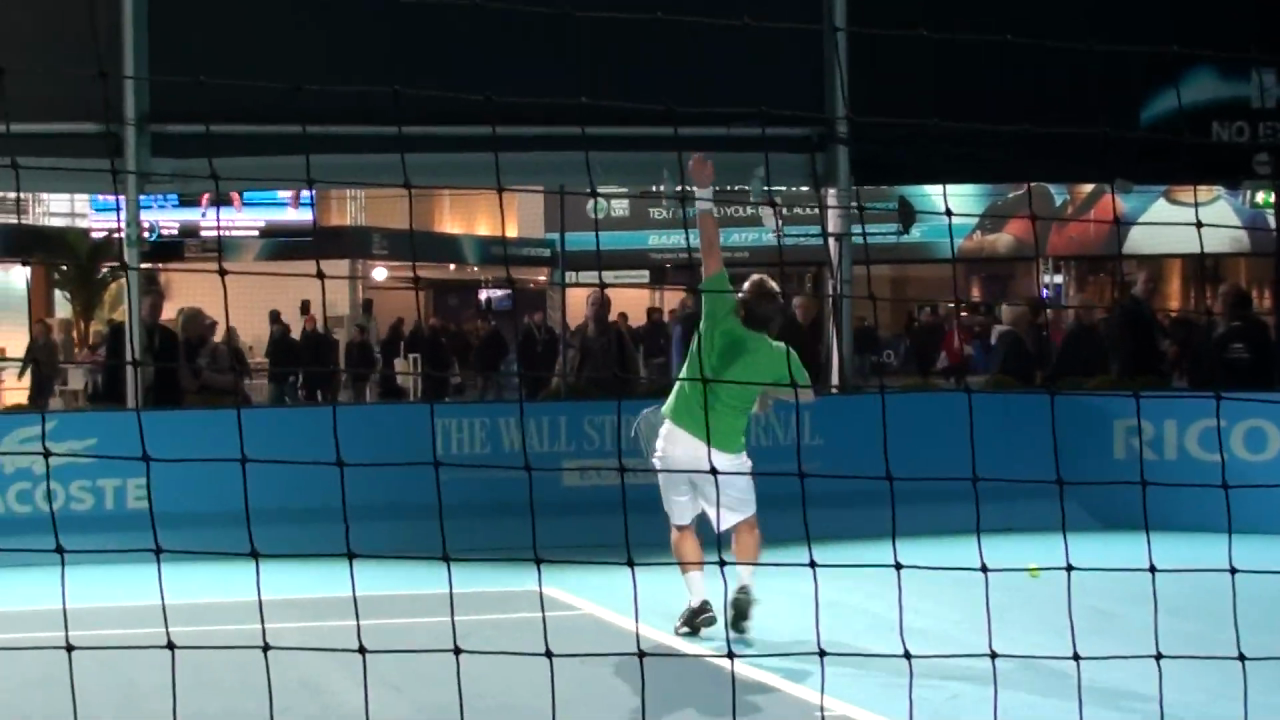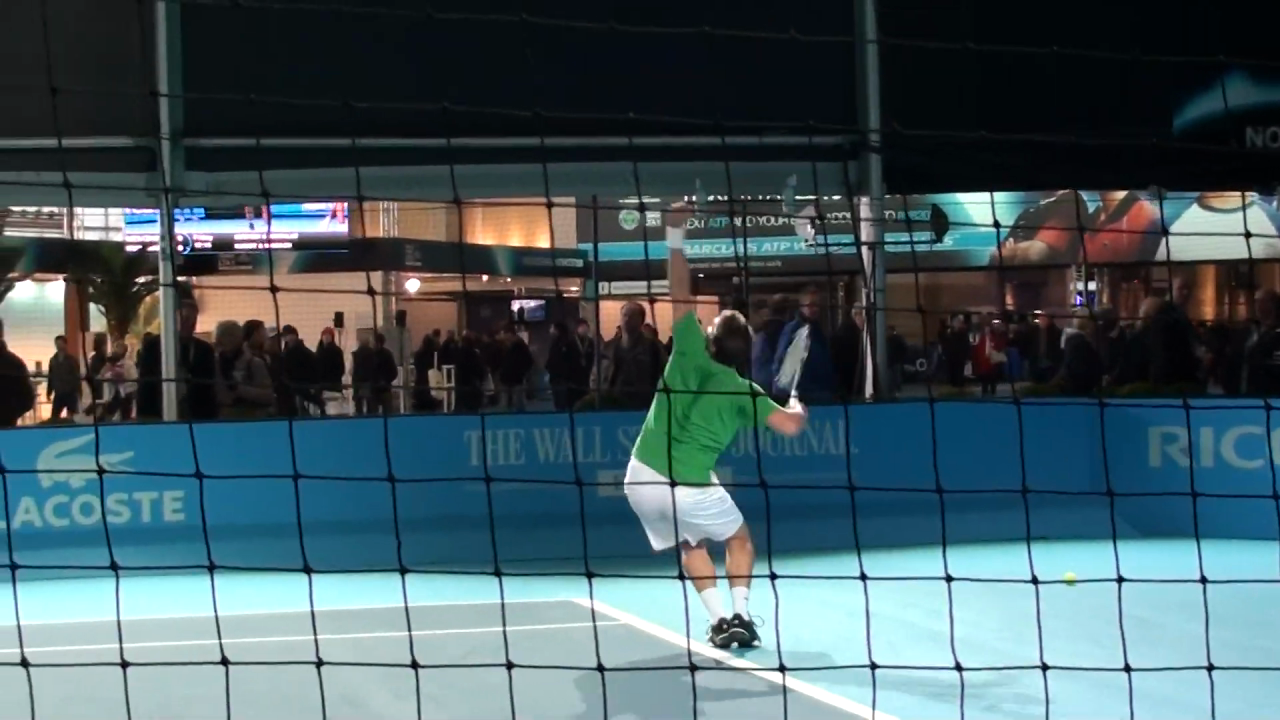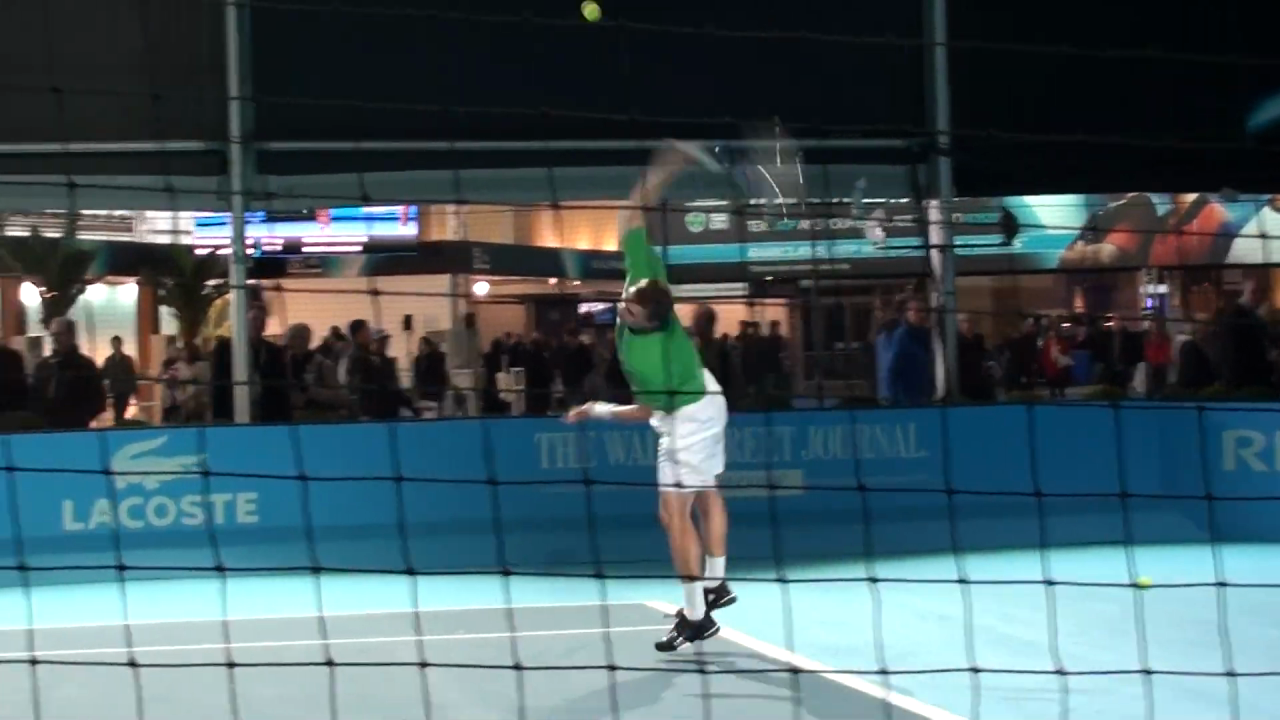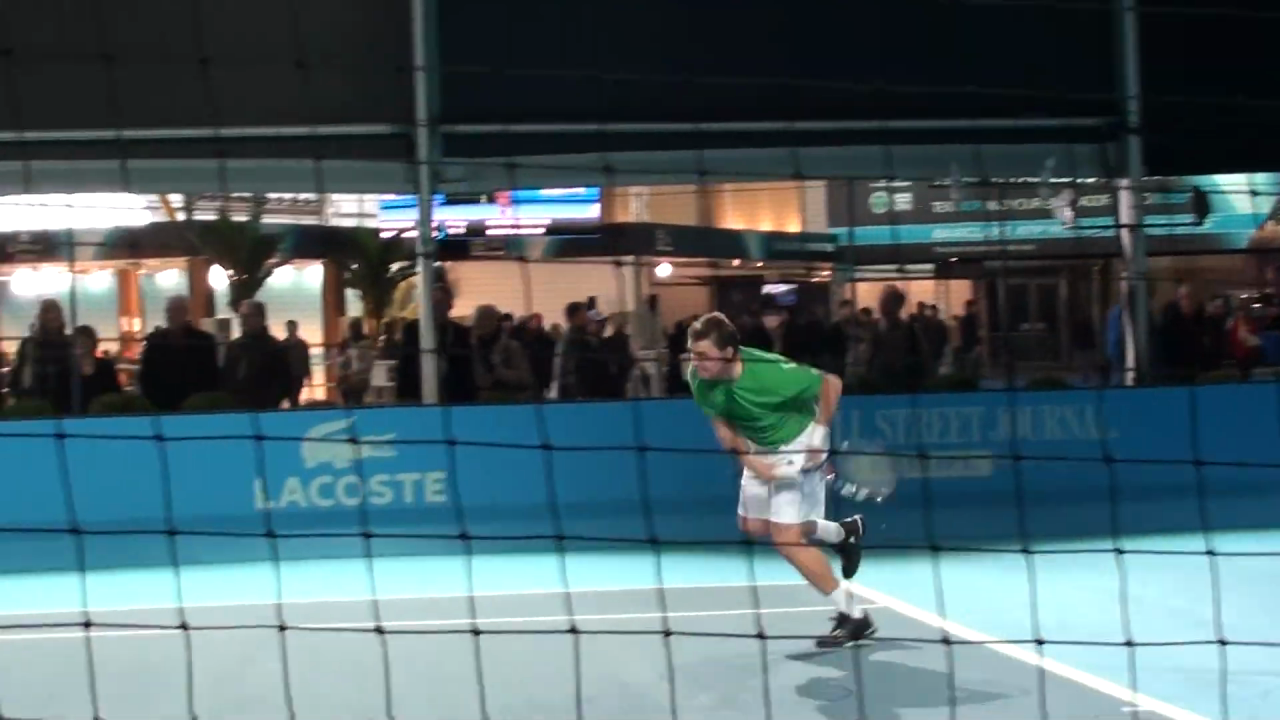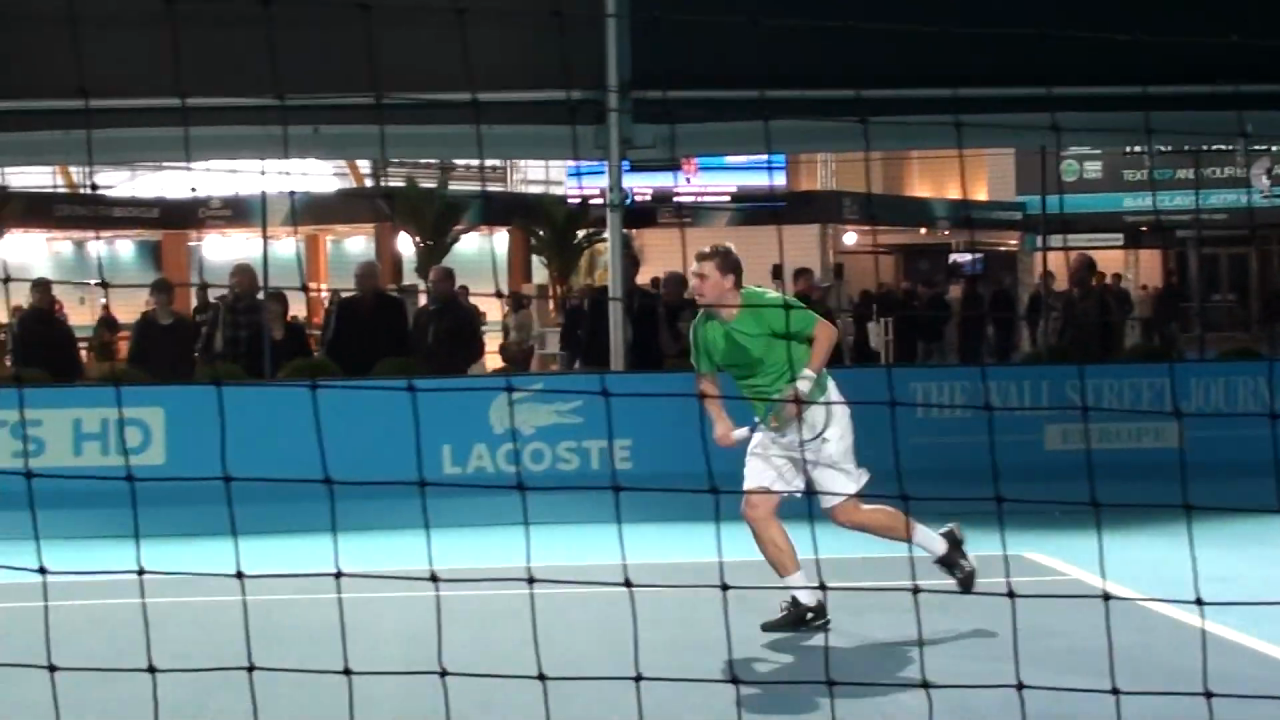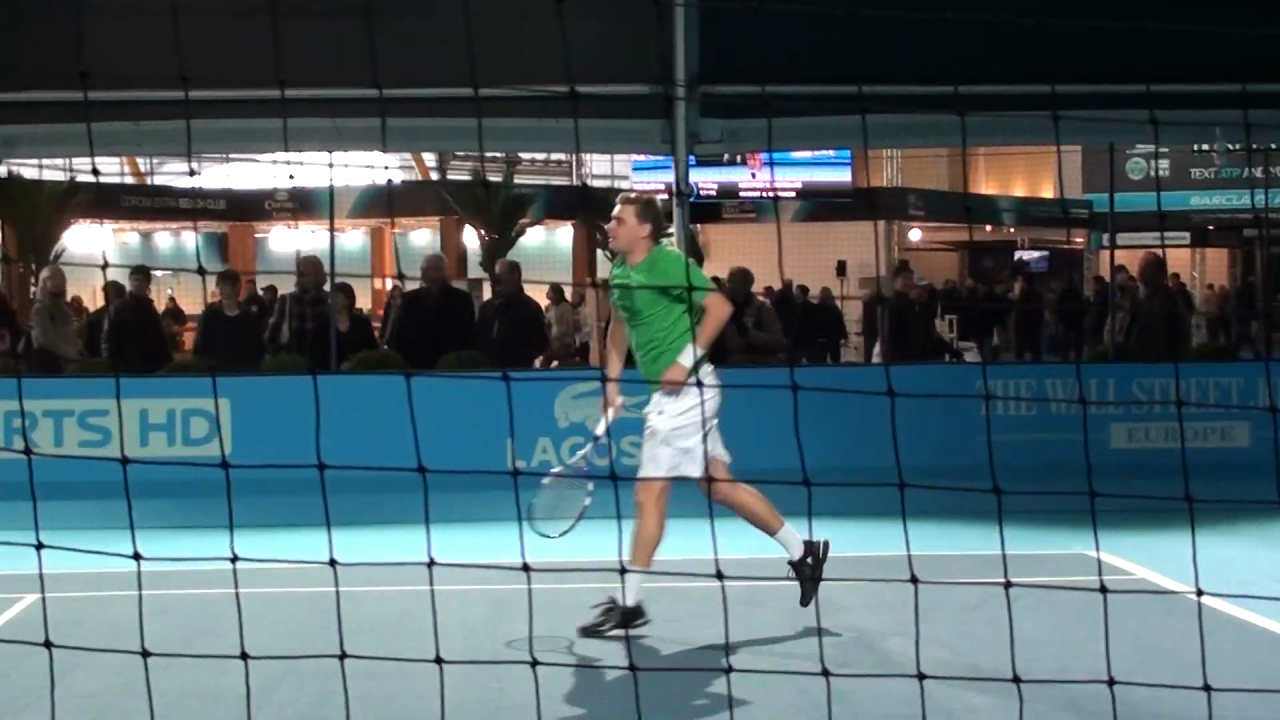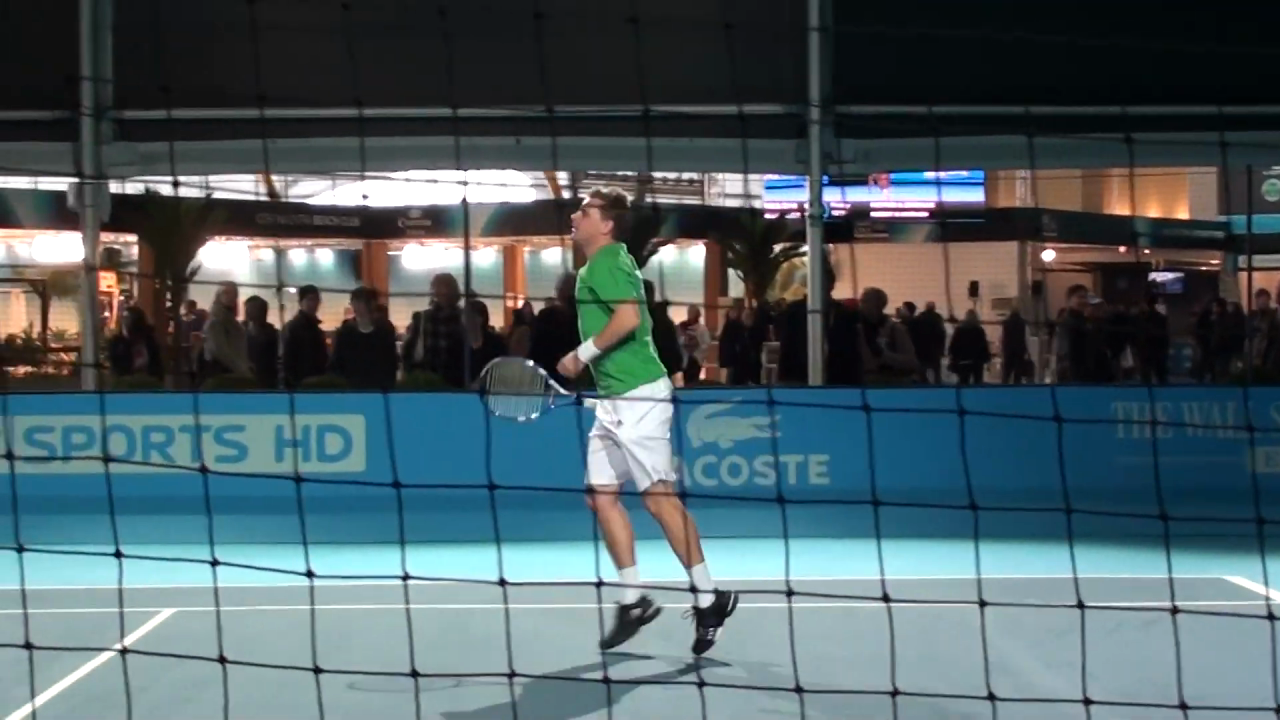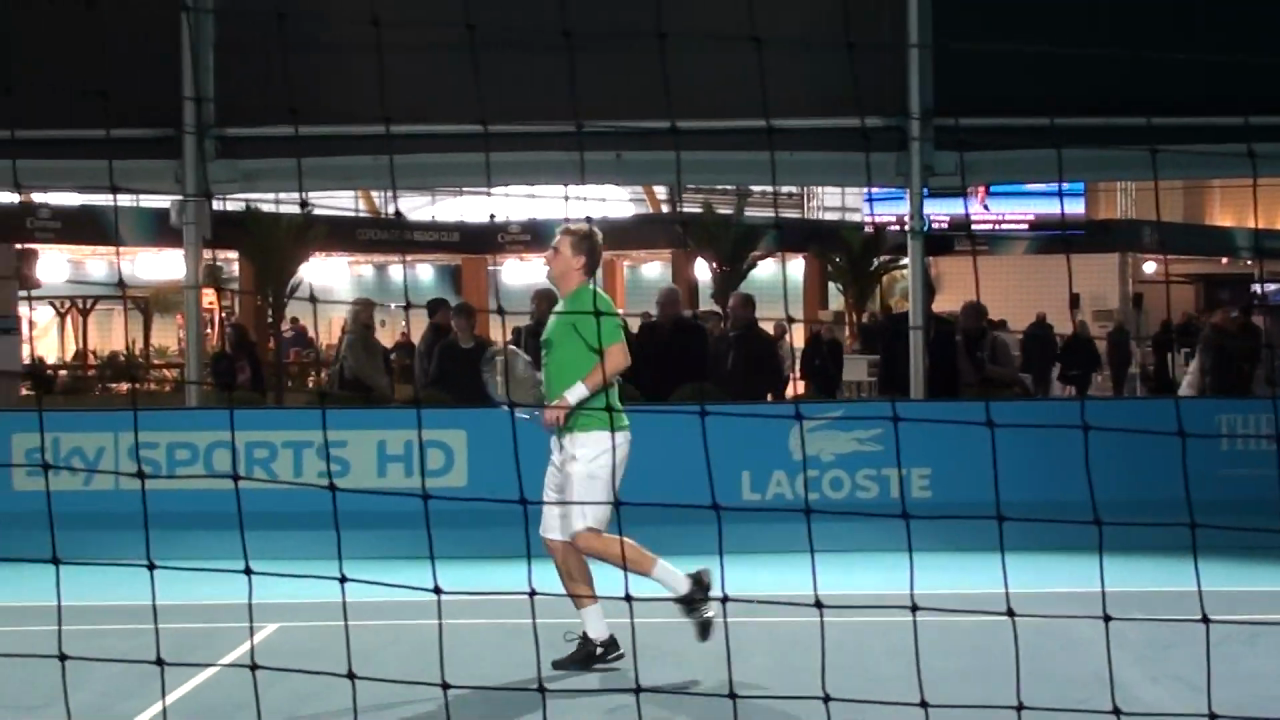
dt=0.3s
person 1, frame 1
left shoulder: (720, 316)
right shoulder: (778, 355)
left elbow: (710, 252)
right elbow: (807, 394)
left wrist: (704, 193)
left hip: (676, 442)
right hip: (724, 454)
left knee: (682, 526)
right knee: (746, 526)
left ankle: (697, 603)
right ankle: (742, 590)
person 1, frame 2
left shoulder: (692, 356)
right shoulder: (743, 393)
left elbow: (678, 297)
right elbow: (791, 425)
left wrist: (675, 233)
right wrist: (796, 409)
left hip: (640, 481)
right hip: (689, 491)
left knee: (692, 546)
right knee: (735, 539)
left ankle: (719, 619)
right ankle: (740, 616)
person 1, frame 3
left shoulder: (641, 354)
right shoulder: (645, 283)
left elbow: (647, 411)
right elbow: (632, 223)
left wrist: (597, 411)
right wrist: (660, 172)
left hip: (690, 416)
right hip: (704, 404)
left knee: (673, 511)
right knee: (707, 494)
left ankle: (696, 616)
right ankle: (714, 585)
person 1, frame 4
left shoulder: (771, 371)
right shoulder: (697, 376)
left elbow: (832, 385)
right elbow: (722, 427)
left wrist: (817, 438)
right wrist: (754, 458)
left hip: (798, 444)
right hip: (757, 449)
left knee: (785, 538)
right knee: (753, 526)
left ankle: (853, 615)
right ankle: (839, 533)
person 1, frame 5
left shoulder: (772, 306)
right shoulder: (703, 328)
left elbow: (826, 331)
right elbow: (706, 381)
left wrist: (804, 384)
right wrist: (719, 419)
left hip: (819, 412)
right hip: (773, 426)
left knee: (846, 513)
right knee: (756, 511)
left ankle: (944, 547)
right ankle: (807, 603)
person 1, frame 6
left shoulder: (669, 264)
right shoulder: (620, 272)
left elbow: (720, 308)
right elbow: (620, 327)
left wrist: (686, 359)
right wrist: (612, 379)
left hip: (685, 391)
right hip: (671, 395)
left knee: (649, 492)
right knee: (721, 486)
left ankle: (630, 603)
right ankle: (802, 550)
person 1, frame 7
left shoulder: (605, 264)
right shoulder: (608, 264)
left elbow: (628, 318)
left wrist: (582, 354)
left hip: (636, 397)
right hip: (616, 400)
left knee: (660, 498)
right knee: (601, 497)
left ankle: (709, 598)
right ankle: (633, 599)
person 1, frame 8
left shoulder: (588, 301)
right shoulder: (563, 310)
left elbow: (618, 358)
left wrist: (569, 398)
left hip: (593, 436)
right hip: (571, 439)
left knee: (587, 538)
right knee: (557, 542)
left ankle: (686, 587)
right ankle: (599, 639)
